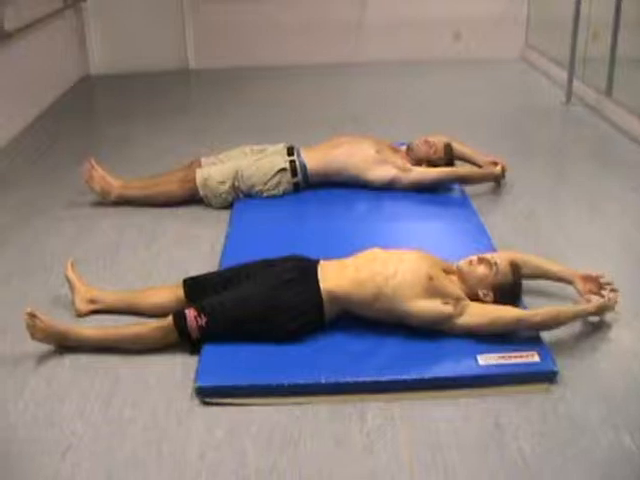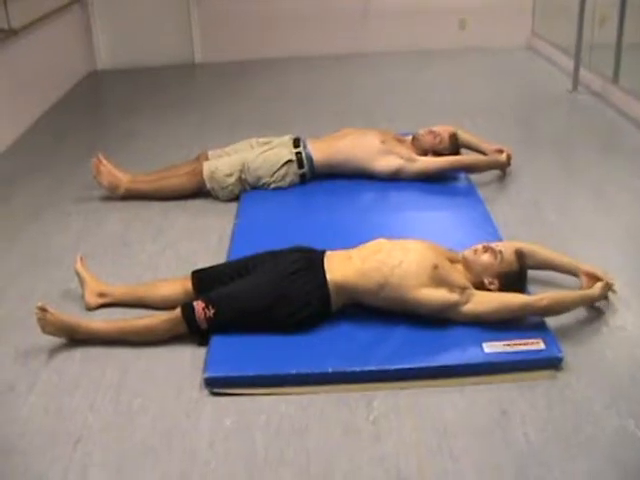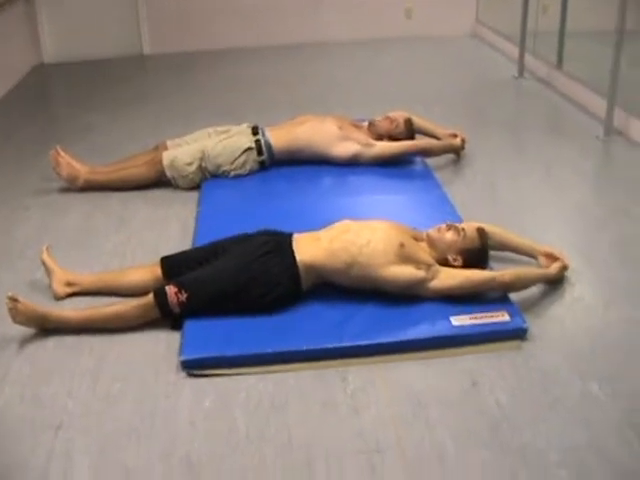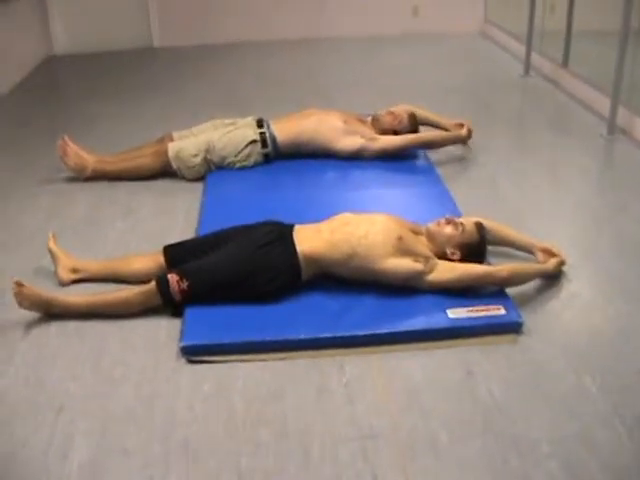
dt=0.7s
person 1, frame 1
left shoulder: (456, 309)
right shoulder: (447, 268)
left elbow: (526, 317)
right elbow: (516, 255)
left wrist: (588, 308)
right wrist: (575, 276)
left hip: (302, 305)
right hip: (306, 269)
left knee: (177, 325)
right knee: (185, 293)
left ankle: (73, 335)
right ankle: (95, 297)
person 1, frame 2
left shoulder: (462, 298)
right shoulder: (450, 258)
left elbow: (530, 303)
right elbow: (521, 246)
left wrist: (587, 294)
right wrist: (582, 269)
left hip: (309, 295)
right hip: (310, 260)
left knee: (187, 316)
right knee: (192, 284)
left ankle: (83, 329)
right ankle: (104, 291)
person 1, frame 3
left shoulder: (427, 274)
right shoulder: (416, 236)
left elbow: (493, 280)
right elbow: (486, 224)
left wrist: (545, 272)
right wrist: (538, 252)
left hip: (280, 276)
right hip: (280, 241)
left knee: (161, 302)
right knee: (162, 270)
left ankle: (55, 318)
right ankle: (72, 281)
person 1, frame 4
left shoulder: (425, 268)
right shoulder: (417, 231)
left elbow: (491, 273)
right elbow: (481, 220)
left wrist: (543, 268)
right wrist: (537, 246)
left hip: (282, 266)
right hip: (281, 233)
left knee: (163, 290)
right knee: (165, 259)
left ankle: (60, 304)
right ankle: (77, 268)
person 2, frame 1
left shoulder: (401, 173)
right shoulder: (395, 149)
left elbow: (446, 173)
right elbow: (445, 138)
left wrist: (490, 174)
right wrist: (485, 160)
left hip: (288, 173)
right hip: (285, 152)
left knee: (195, 183)
right knee: (198, 166)
left ankle: (117, 192)
right ankle: (120, 185)
person 2, frame 2
left shoulder: (406, 162)
right shoulder: (401, 140)
left elbow: (453, 161)
right elbow: (451, 127)
left wrist: (496, 162)
right wrist: (491, 149)
left hip: (293, 164)
right hip: (291, 144)
left knee: (204, 176)
right knee: (204, 159)
left ankle: (125, 187)
right ankle: (129, 179)
person 2, frame 3
left shoulder: (363, 148)
right shoulder: (358, 125)
left elbow: (410, 145)
right elbow: (408, 113)
left wrist: (450, 145)
right wrist: (444, 133)
left hip: (252, 152)
right hip: (251, 132)
left knee: (163, 167)
right knee: (163, 149)
left ankle: (85, 179)
right ankle: (88, 170)
person 2, frame 4
left shoulder: (369, 143)
right shoulder: (363, 120)
left elbow: (412, 139)
right elbow: (410, 107)
left wrist: (455, 136)
right wrist: (450, 123)
left hip: (258, 145)
right hip: (256, 126)
left knee: (171, 158)
right knee: (169, 140)
left ankle: (93, 168)
right ankle: (96, 160)
